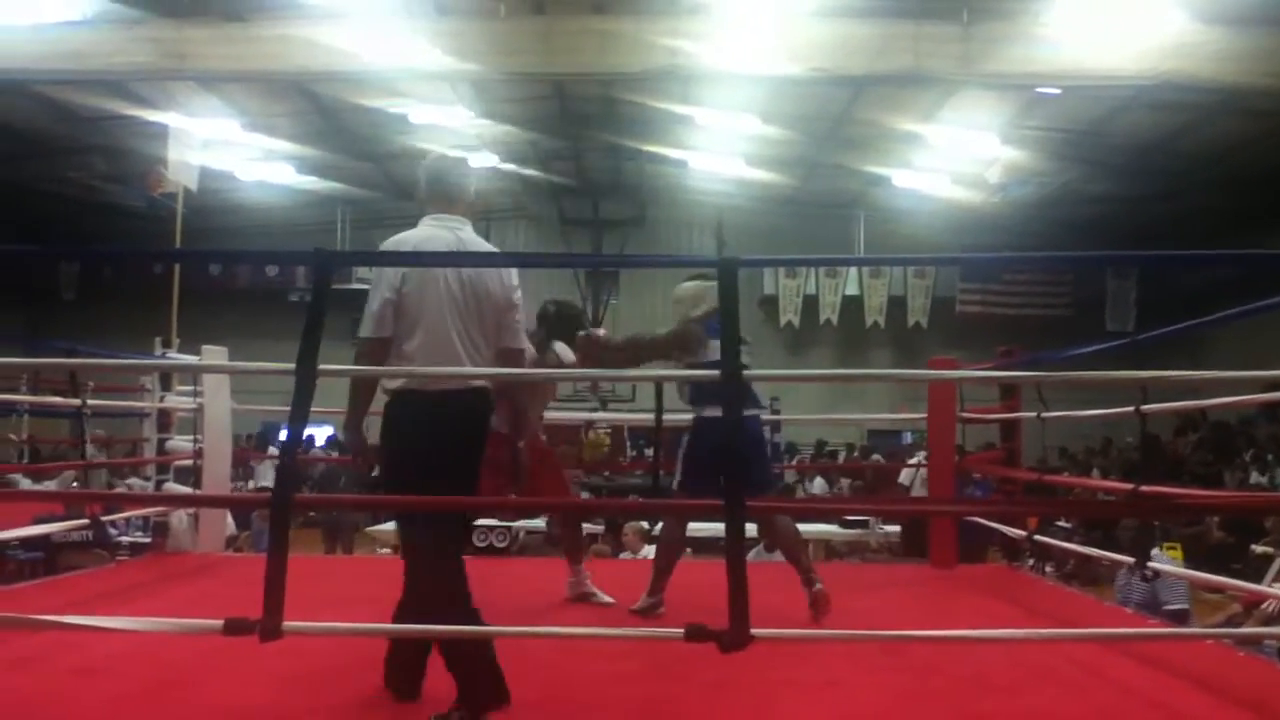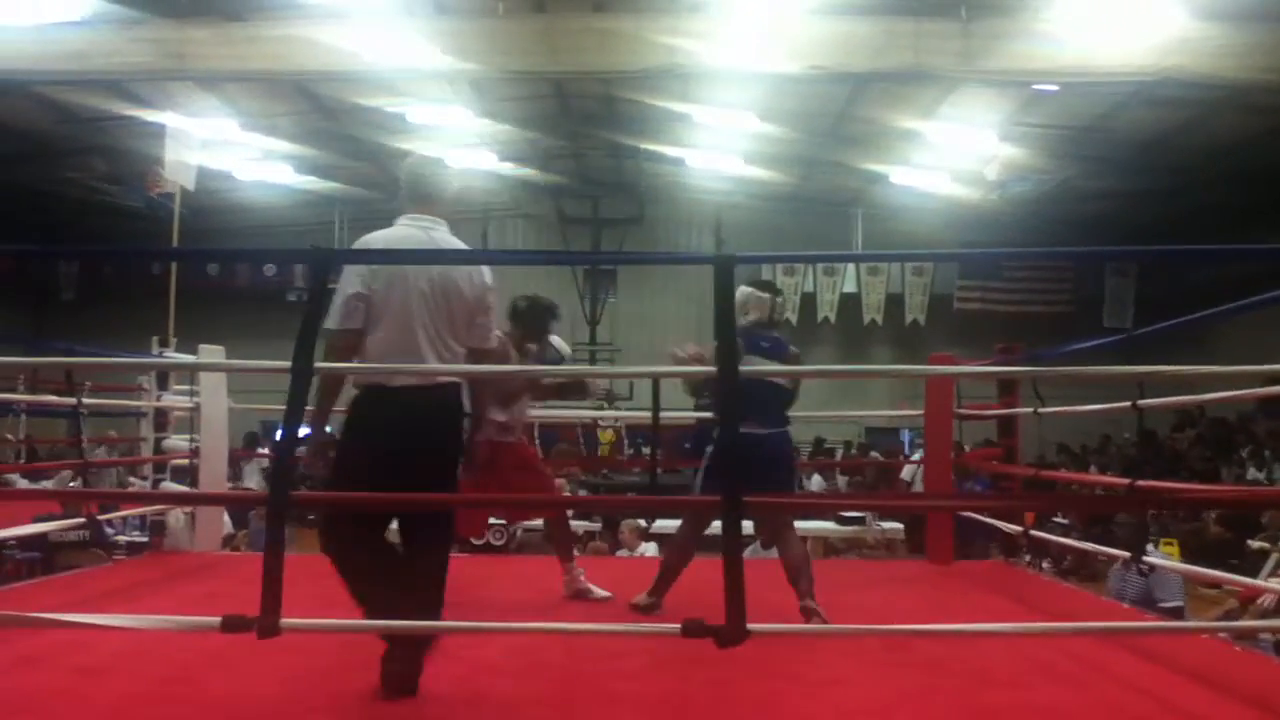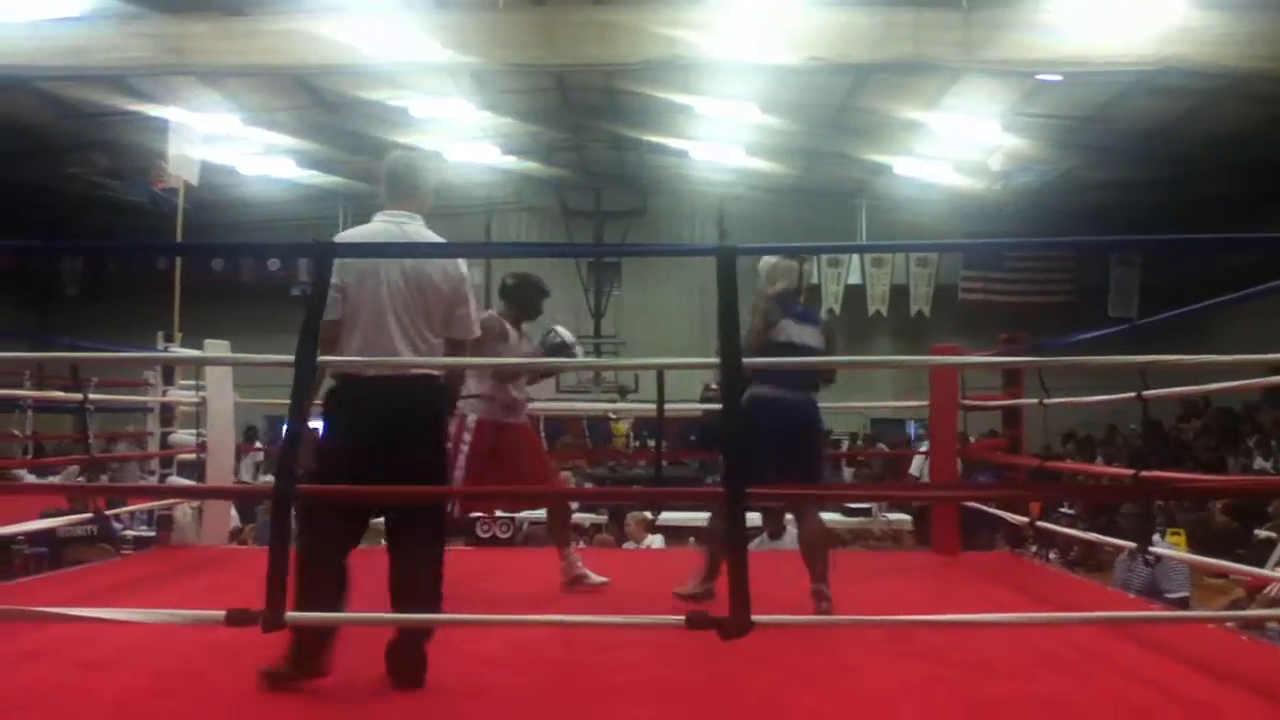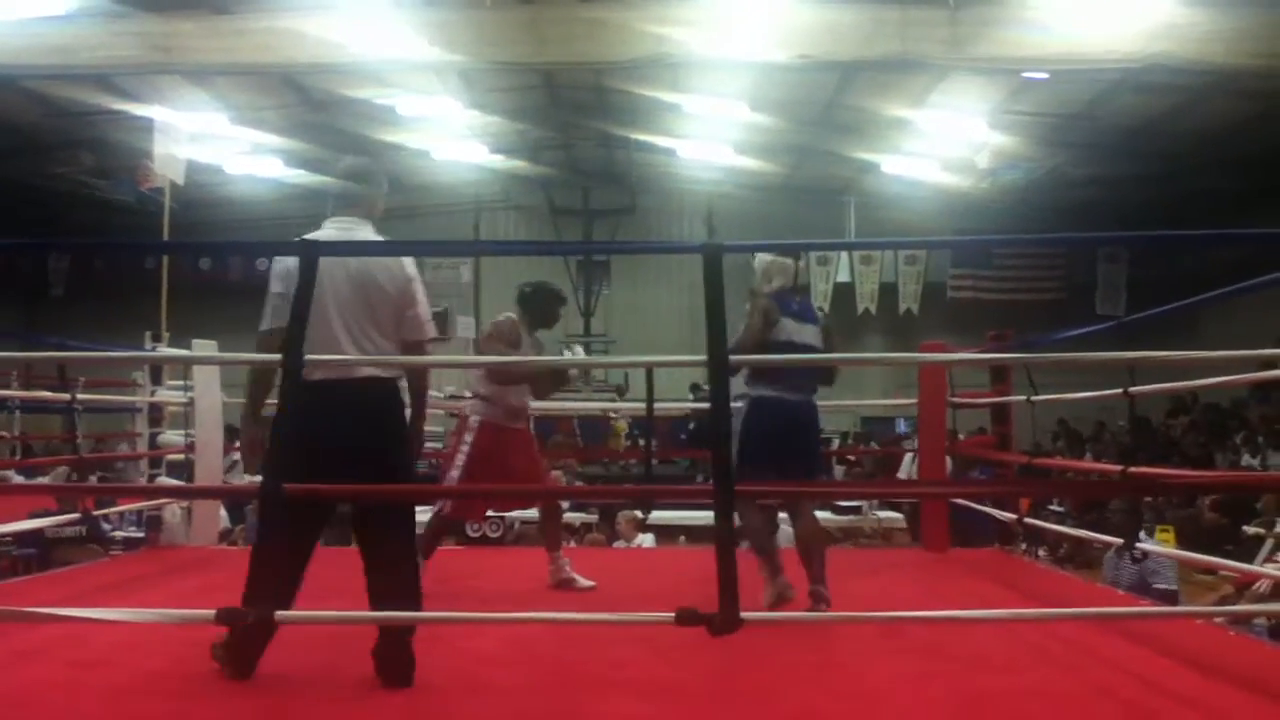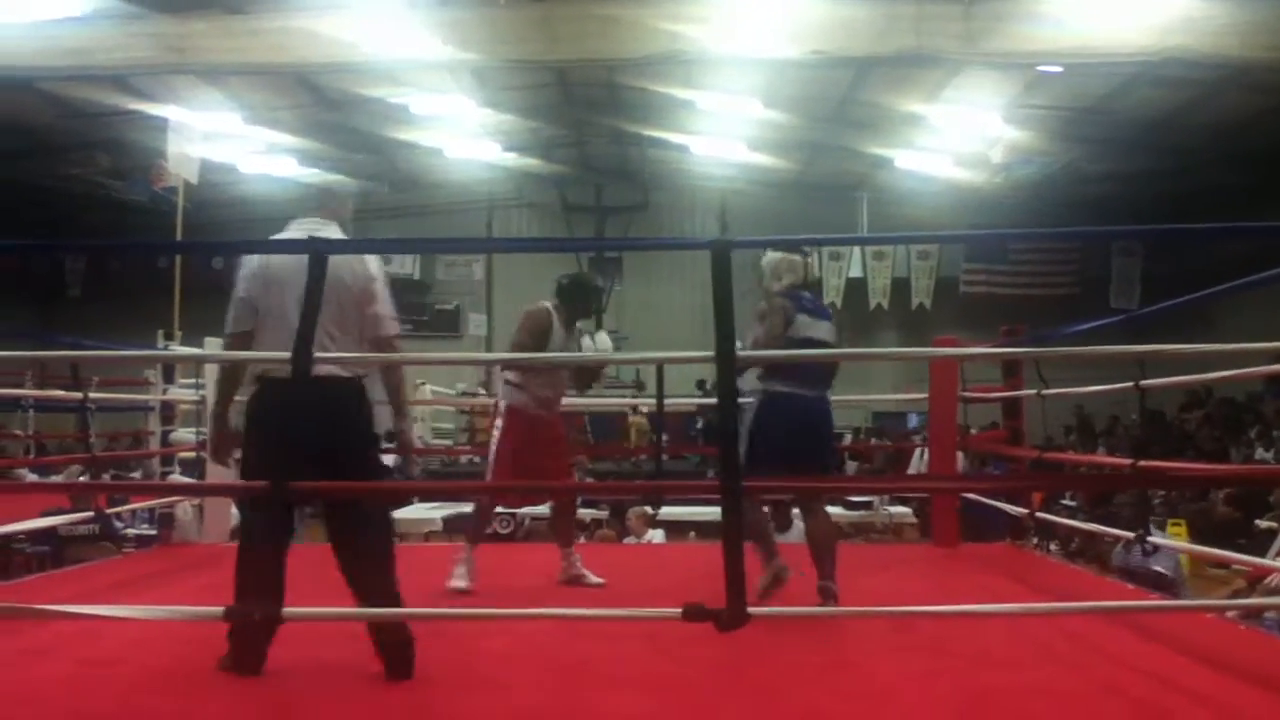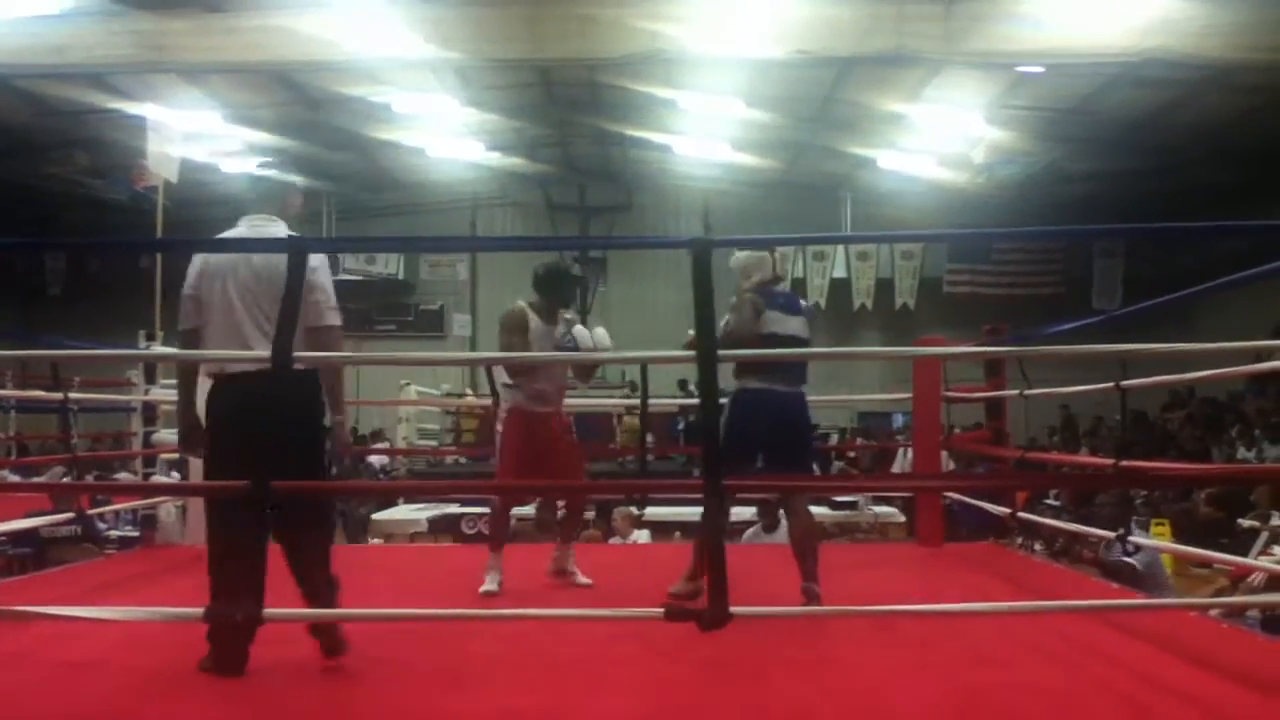
dt=0.2s
person 1, frame 1
left shoulder: (398, 250)
right shoulder: (497, 262)
left elbow: (374, 349)
right elbow: (512, 359)
left wrist: (353, 423)
left hip: (415, 410)
right hip: (471, 411)
left knee: (425, 547)
right knee: (441, 544)
right ankle: (404, 667)
person 1, frame 2
left shoulder: (370, 250)
right shoulder: (472, 263)
left elbow: (340, 345)
right elbow: (483, 357)
left wrist: (318, 420)
right wrist: (474, 427)
left hip: (383, 405)
right hip: (442, 409)
left knee: (346, 527)
right knee: (428, 540)
left ankle: (399, 637)
right ankle: (406, 663)
person 1, frame 3
left shoulder: (347, 245)
right shoulder: (448, 257)
left elbow: (324, 338)
right elbow: (460, 349)
right wrist: (443, 411)
left hip: (359, 398)
right hip: (423, 401)
left knee: (322, 528)
right knee: (418, 534)
left ankle: (309, 651)
right ankle: (408, 660)
person 1, frame 4
left shoulder: (293, 256)
right shoulder: (398, 262)
left elbow: (269, 345)
right elbow: (416, 350)
left wrist: (251, 420)
right wrist: (418, 419)
left hip: (311, 403)
right hip: (376, 404)
left knee: (284, 531)
right knee: (390, 535)
left ankle: (243, 647)
right ankle: (396, 656)
person 1, frame 5
left shoulder: (260, 256)
right shoulder: (361, 260)
left elbow: (237, 343)
right elbow: (384, 346)
left wrist: (221, 417)
right wrist: (400, 418)
left hip: (276, 400)
right hip: (340, 399)
left knee: (264, 525)
right knee: (362, 525)
left ankle: (248, 647)
right ankle: (395, 646)
person 1, frame 6
left shoulder: (207, 256)
right shoulder: (304, 254)
left elbow: (189, 340)
right elbow: (326, 339)
left wrist: (187, 412)
right wrist: (338, 412)
left hip: (230, 396)
right hip: (290, 393)
left knee: (232, 520)
right knee: (304, 513)
left ankle: (229, 645)
right ankle: (324, 621)
person 2, frame 1
left shoulder: (690, 332)
left elbow: (642, 350)
left wrist: (601, 349)
left hip: (709, 429)
right hip: (749, 428)
left knee: (678, 515)
right knee: (768, 512)
left ankle: (655, 595)
right ankle: (812, 583)
person 2, frame 2
left shoulder: (735, 343)
right shoulder: (791, 354)
left wrist: (687, 362)
left hip: (734, 442)
right hip: (774, 444)
left knee: (695, 521)
right knee: (781, 527)
left ankle: (654, 595)
right ankle: (808, 602)
person 2, frame 3
left shoulder: (764, 310)
right shoulder: (821, 323)
left elbow: (750, 352)
right elbow: (827, 377)
left hip: (762, 409)
right hip: (803, 413)
right knee: (806, 507)
left ankle: (707, 581)
right ankle: (821, 591)
person 2, frame 4
left shoulder: (765, 306)
right shoulder: (815, 319)
left elbow: (745, 346)
right elbow: (828, 375)
left hip: (765, 408)
right hip: (802, 412)
left knee: (747, 499)
right knee: (799, 505)
left ankle: (775, 575)
right ankle: (818, 590)
person 2, frame 5
left shoulder: (778, 303)
right shoulder: (826, 315)
left elbow: (767, 348)
left hip: (778, 403)
right hip: (815, 407)
right knee: (811, 500)
left ankle: (772, 563)
right ankle: (828, 587)
person 2, frame 6
left shoulder: (752, 300)
right shoulder: (801, 308)
left elbow: (740, 336)
left wrist: (701, 344)
left hip: (753, 402)
right hip: (792, 404)
right knee: (794, 500)
left ankle: (695, 579)
right ankle: (811, 587)
person 3, frame 1
left shoulder: (555, 354)
right elbow: (498, 398)
right wrist: (545, 371)
left hip: (529, 438)
right hip: (498, 437)
left ankle: (580, 582)
person 3, frame 2
left shoulder: (533, 349)
left elbow: (532, 391)
right elbow: (500, 395)
left wrist: (570, 387)
left hip: (512, 440)
right hip: (481, 440)
left knee: (554, 505)
right knee: (458, 516)
left ankle: (575, 580)
person 3, frame 3
left shoulder: (520, 330)
right shoulder: (491, 325)
right elbow: (501, 373)
left wrist: (551, 362)
right wrist: (545, 354)
left hip: (515, 421)
right hip: (482, 420)
right knee: (459, 503)
left ankle: (572, 567)
person 3, frame 4
left shoulder: (533, 337)
right shoulder: (505, 327)
left elbow: (537, 391)
right elbow: (497, 372)
left wrist: (559, 377)
right wrist: (545, 372)
left hip: (515, 426)
right hip: (483, 423)
left knee: (548, 496)
right knee: (455, 503)
left ankle: (560, 570)
person 3, frame 5
left shoulder: (570, 332)
right shoulder: (541, 316)
left elbow: (580, 385)
right elbow: (513, 358)
left wrist: (596, 367)
right wrist: (553, 358)
left hip: (547, 415)
right hip: (516, 410)
left knee: (566, 491)
right knee: (496, 488)
left ankle: (571, 566)
right ankle: (465, 562)
person 3, frame 6
left shoulder: (569, 322)
right shoulder: (516, 317)
left elbow: (583, 375)
right elbow: (512, 367)
left wrist: (593, 353)
right wrist: (555, 354)
left hip: (553, 413)
right hip: (519, 412)
right knee: (507, 493)
left ankle: (563, 560)
right ankle: (494, 569)
